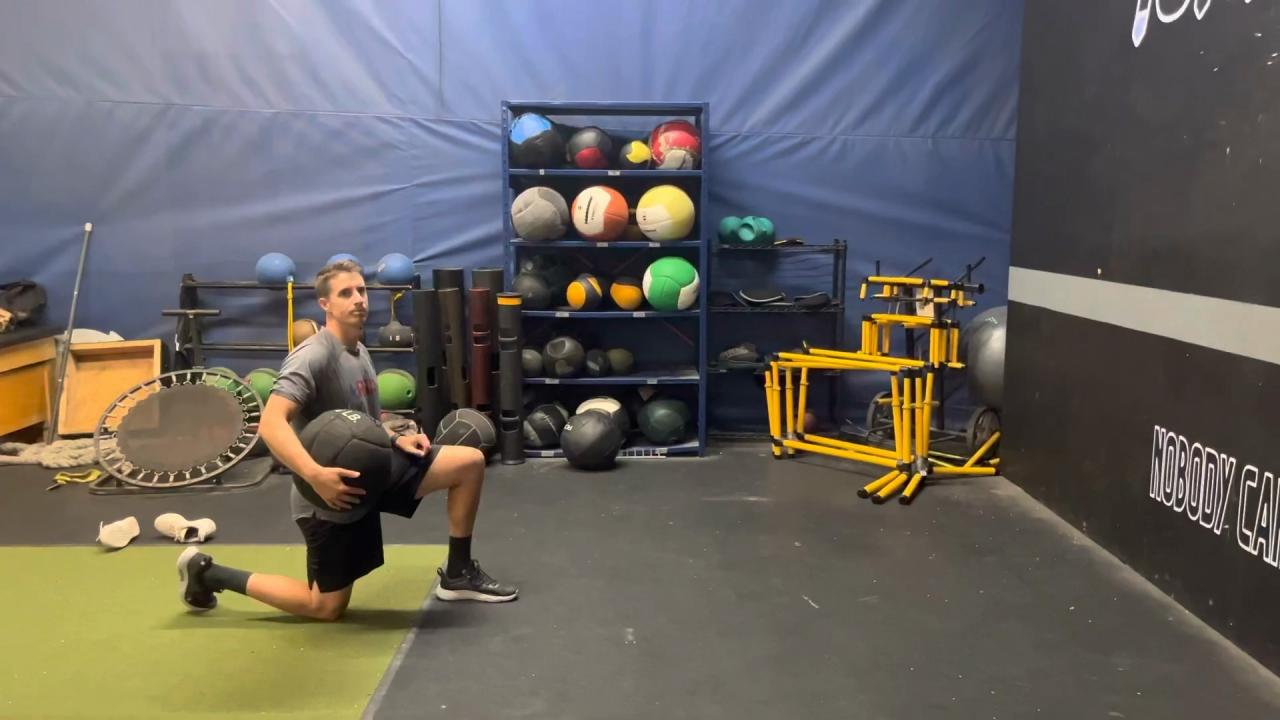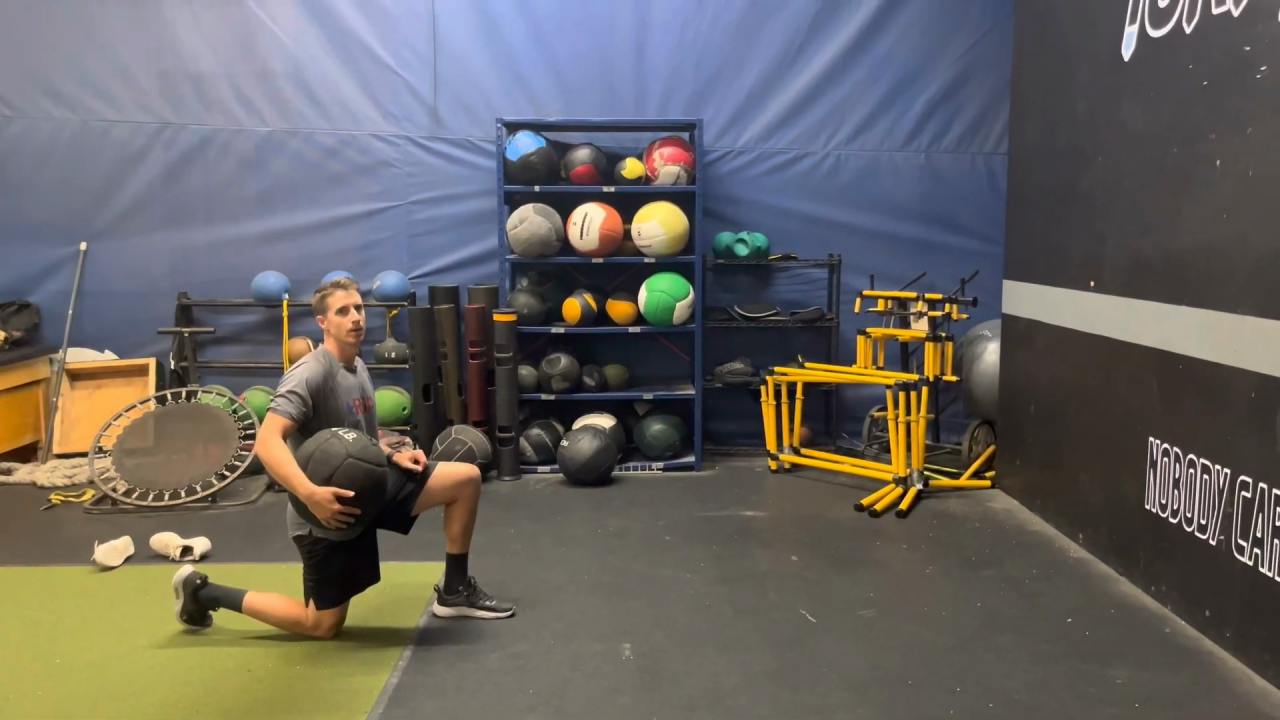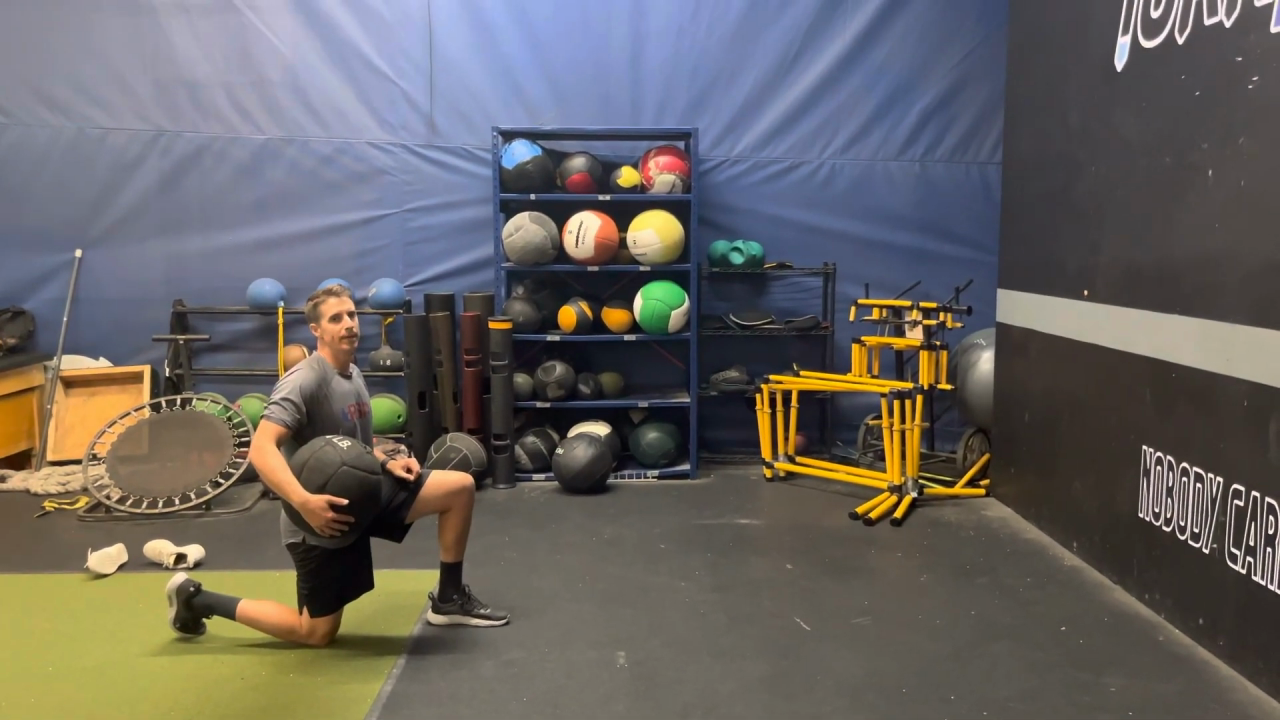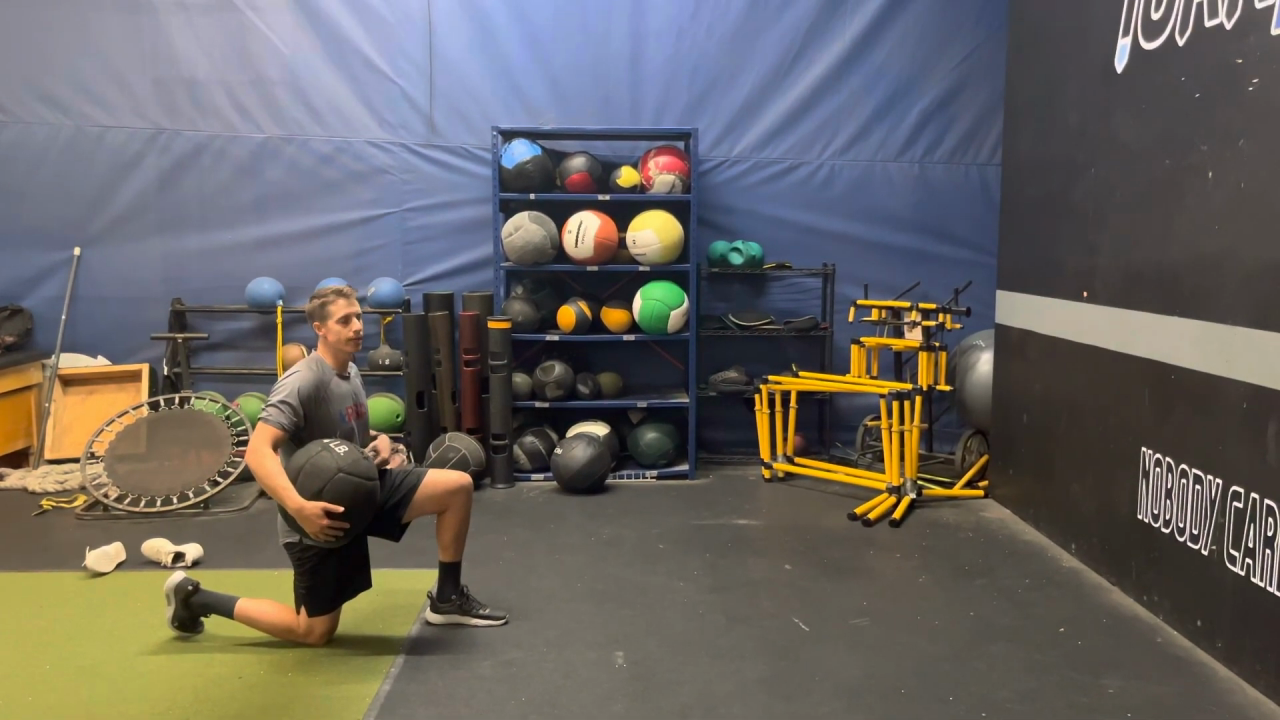
dt=0.7s
person 1, frame 1
left shoulder: (359, 351)
right shoulder: (313, 357)
right elbow: (271, 423)
left wrist: (396, 438)
right wrist: (315, 475)
right hip: (331, 494)
left knee: (470, 462)
right knee: (326, 607)
left ankle: (458, 574)
right ankle: (208, 573)
person 1, frame 2
left shoulder: (358, 367)
right shoulder: (310, 375)
right elbow: (267, 442)
left wrist: (393, 454)
right wrist: (310, 494)
right hip: (328, 511)
left knee: (466, 477)
right knee: (323, 624)
left ankle: (455, 591)
right ankle: (203, 591)
person 1, frame 3
left shoulder: (353, 374)
right shoulder: (304, 382)
right elbow: (261, 449)
left wrist: (386, 462)
right wrist: (303, 502)
right hip: (322, 519)
left knee: (460, 486)
right knee: (317, 632)
left ankle: (449, 599)
right ankle: (197, 599)
person 1, frame 4
left shoulder: (350, 372)
right shoulder: (302, 383)
right elbow: (258, 451)
left wrist: (380, 440)
right wrist: (298, 508)
right hip: (320, 518)
left knee: (458, 486)
right knee: (315, 631)
left ankle: (448, 599)
right ankle: (194, 597)
